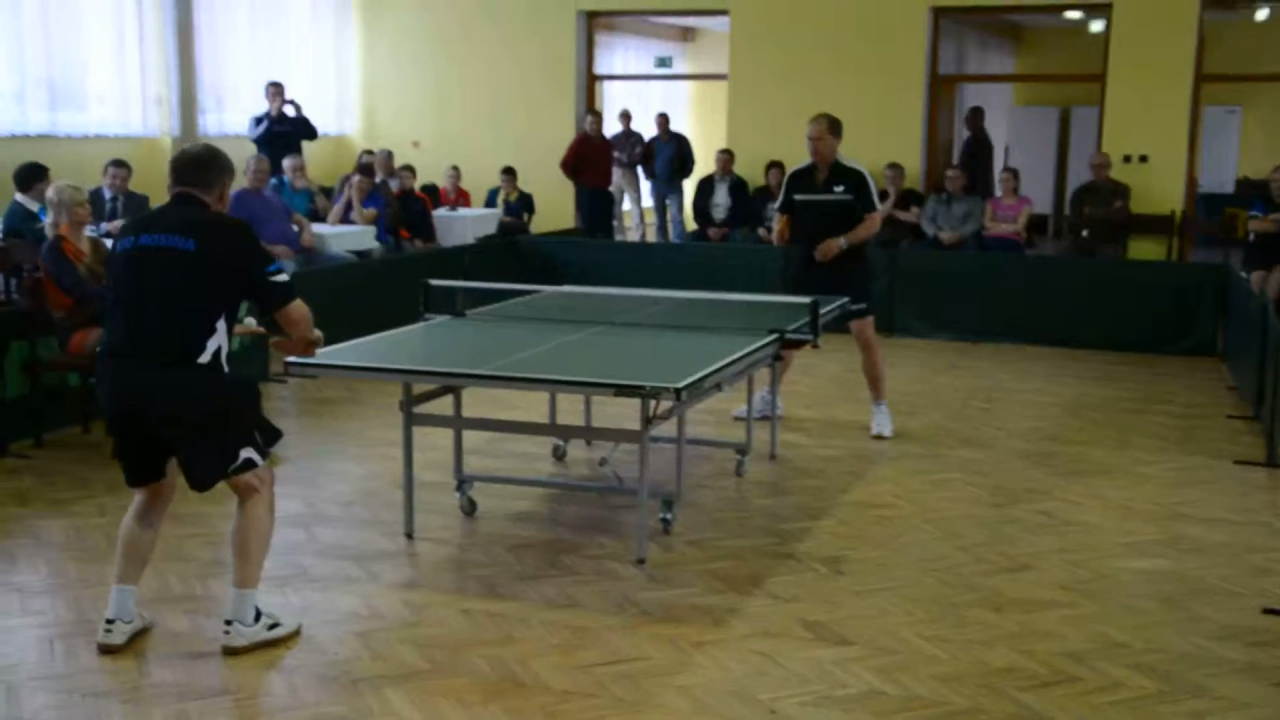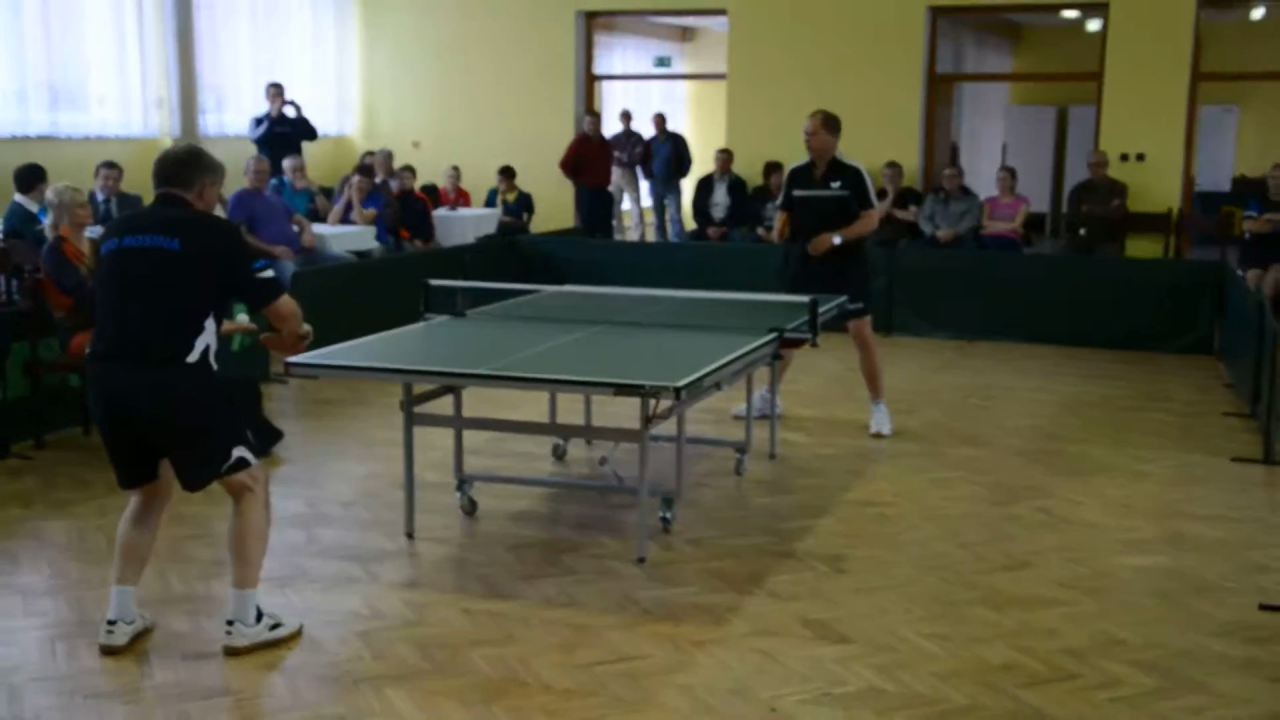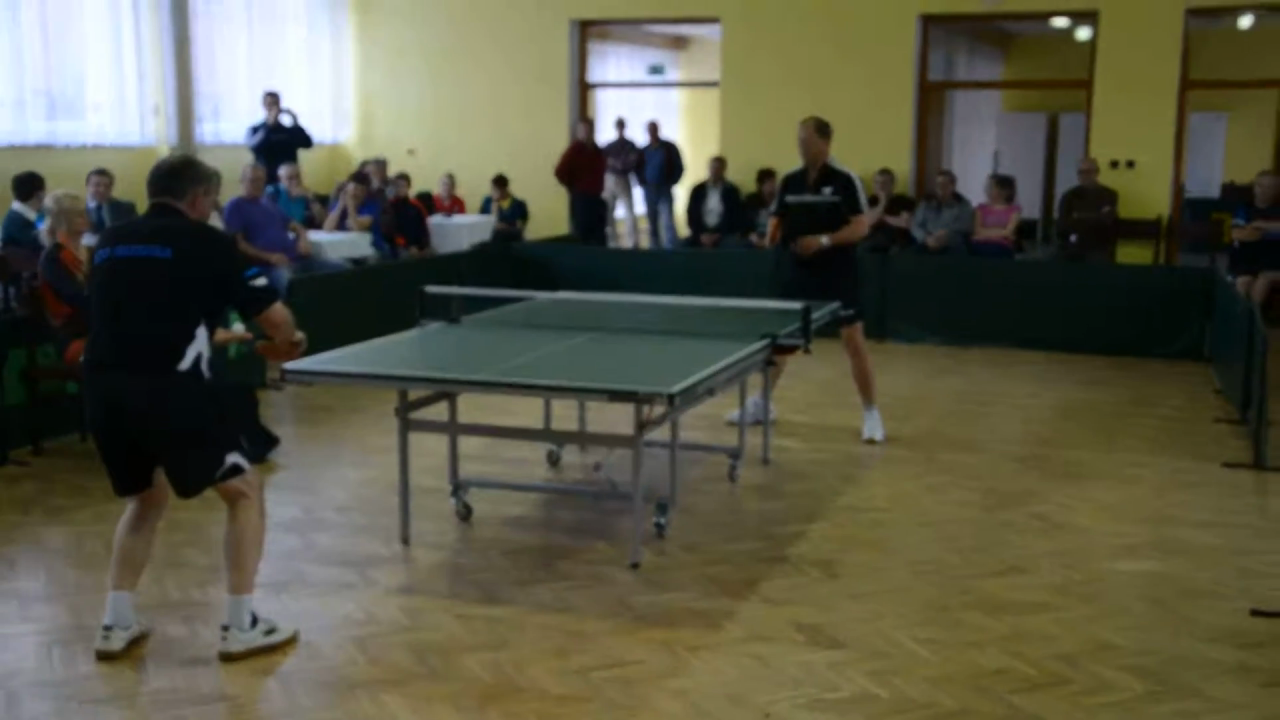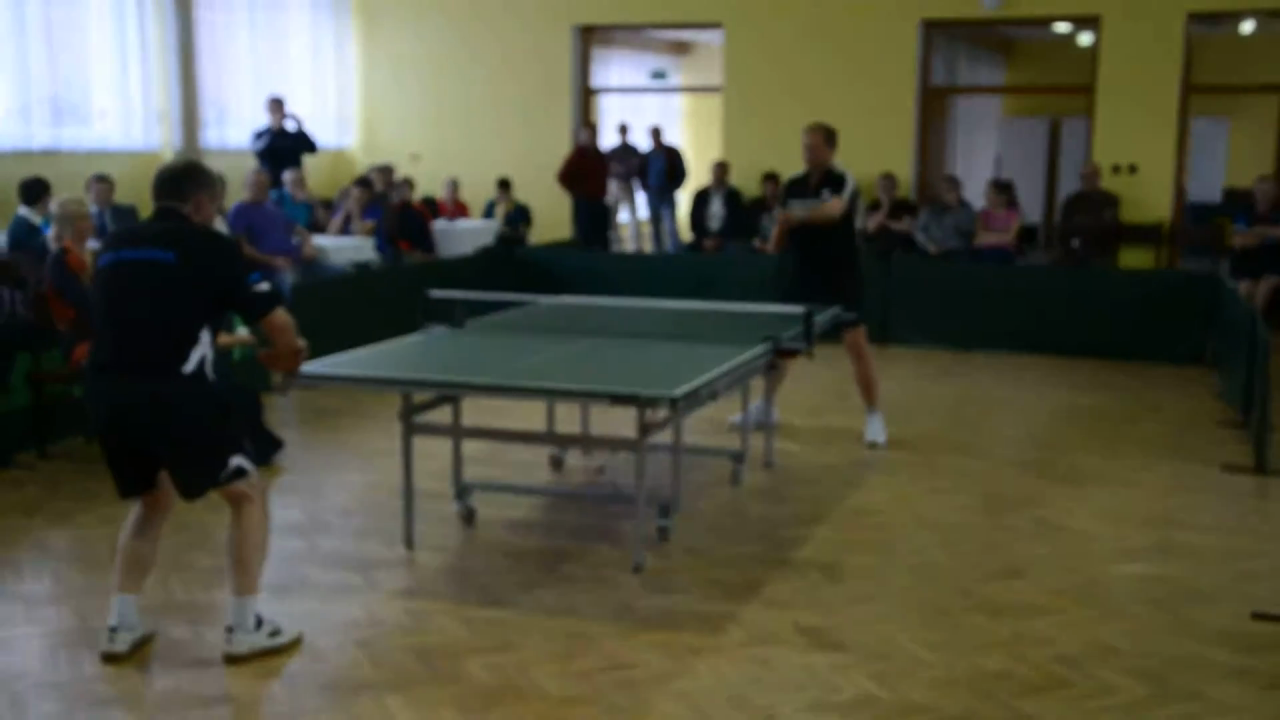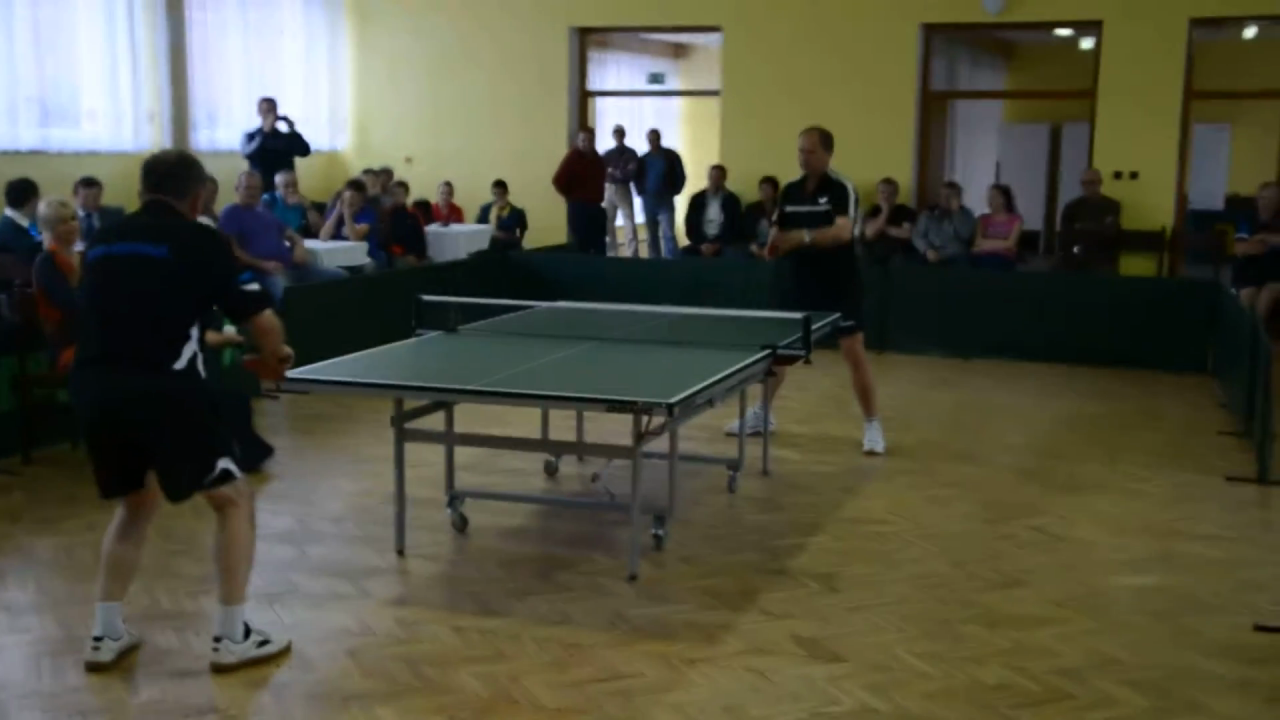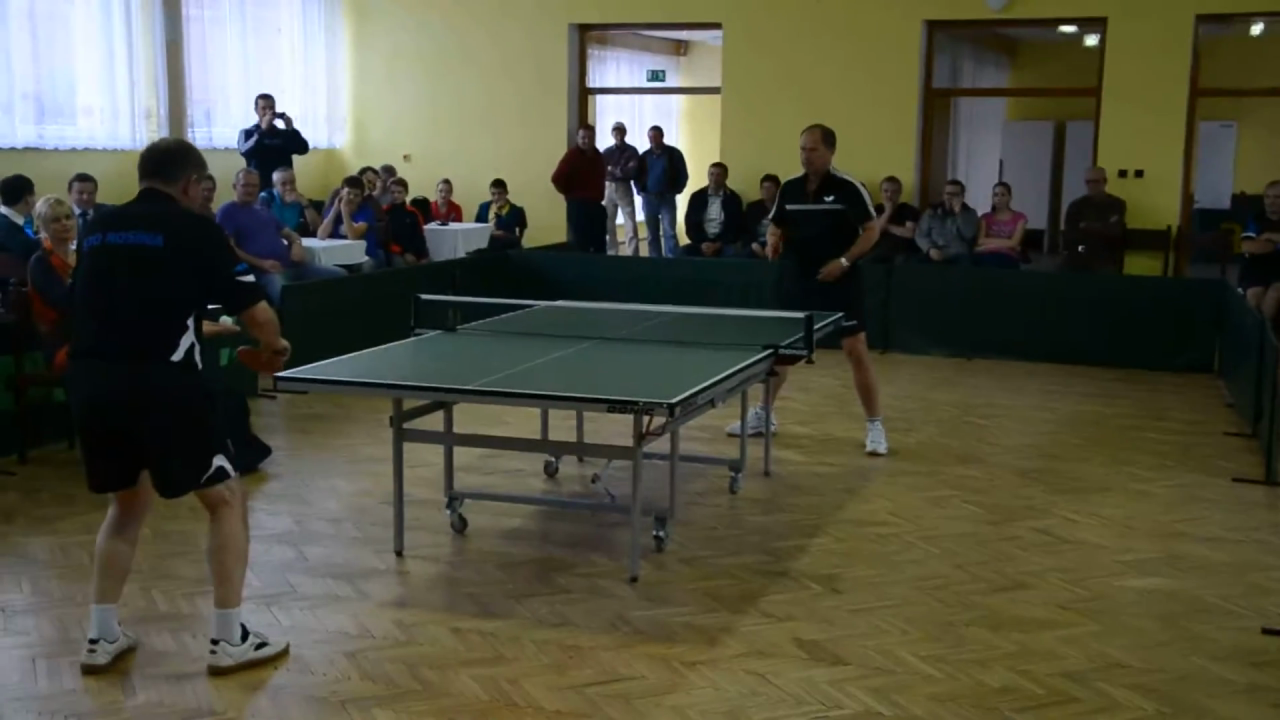
dt=0.3s
person 1, frame 1
left shoulder: (131, 232)
right shoulder: (228, 234)
right elbow: (295, 315)
right wrist: (304, 340)
left hip: (119, 380)
right hip: (187, 383)
left knee: (153, 490)
right knee: (256, 485)
left ankle: (118, 617)
right ankle: (242, 620)
person 1, frame 2
left shoulder: (117, 234)
right shoulder: (213, 232)
right elbow: (283, 310)
right wrist: (293, 336)
left hip: (108, 382)
right hip: (176, 383)
left knee: (149, 491)
right knee: (250, 485)
left ankle: (119, 619)
right ankle: (244, 621)
person 1, frame 3
left shoulder: (110, 243)
right shoulder: (204, 242)
right elbow: (276, 318)
right wrist: (289, 341)
left hip: (103, 392)
right hip: (169, 391)
left knee: (147, 498)
right knee: (245, 491)
left ankle: (115, 625)
right ankle: (240, 627)
person 1, frame 4
left shoulder: (115, 248)
right shoulder: (209, 246)
right elbow: (277, 323)
right wrist: (289, 351)
left hip: (108, 394)
right hip: (173, 394)
left knee: (152, 500)
right knee: (248, 494)
left ankle: (121, 626)
right ankle: (245, 628)
person 1, frame 5
left shoulder: (103, 240)
right shoulder: (200, 241)
right elbow: (263, 322)
right wrist: (276, 355)
left hip: (95, 389)
right hip: (164, 390)
left knee: (135, 505)
right knee: (234, 499)
left ankle: (105, 635)
right ankle: (231, 638)
person 1, frame 6
left shoulder: (97, 229)
right shoulder: (195, 229)
right elbow: (257, 314)
right wrist: (274, 345)
left hip: (90, 382)
right hip: (159, 383)
left knee: (127, 503)
right knee: (227, 500)
left ankle: (101, 637)
right ankle: (229, 640)
person 2, frame 1
left shoulder: (856, 177)
right shoulder: (795, 177)
left elbow: (873, 223)
right elbow: (783, 215)
left wrist: (842, 242)
right wrist: (780, 231)
left hip: (848, 270)
right hip: (804, 269)
left knee: (865, 337)
left ankle: (880, 409)
right ankle: (769, 397)
person 2, frame 2
left shoulder: (854, 174)
right shoulder: (795, 175)
left elbow: (870, 221)
right elbow: (784, 213)
left wrist: (835, 237)
right wrist: (780, 229)
left hip: (845, 268)
right hip: (803, 267)
left knee: (862, 336)
left ankle: (878, 408)
right ankle: (769, 397)
person 2, frame 3
left shoulder: (845, 181)
right shoulder: (789, 182)
left elbow: (861, 228)
right elbow: (778, 219)
left wrist: (825, 240)
right wrist: (773, 234)
left hip: (837, 275)
right hip: (797, 274)
left knee: (854, 342)
left ankle: (871, 414)
right ankle: (762, 402)
person 2, frame 4
left shoulder: (843, 181)
right shoulder: (793, 185)
left elbow: (832, 211)
right elbow: (784, 225)
left wrist: (799, 214)
right wrist: (776, 240)
left hip: (839, 278)
right hip: (801, 277)
left knee: (856, 345)
left ankle: (874, 417)
right ankle: (766, 406)
person 2, frame 5
left shoulder: (841, 189)
right shoulder: (790, 190)
left elbow: (844, 233)
right elbow: (780, 229)
left wrist: (803, 237)
right wrist: (774, 244)
left hip: (837, 285)
right hip: (797, 285)
left knee: (853, 352)
left ankle: (872, 425)
right ankle: (762, 414)
person 2, frame 6
left shoulder: (849, 188)
right shoulder: (789, 188)
left elbow: (872, 230)
right elbow: (776, 226)
left wrist: (844, 261)
right wrist: (773, 242)
left hip: (839, 285)
right hip: (797, 283)
left knee: (856, 352)
left ankle: (874, 426)
right ankle: (763, 414)
